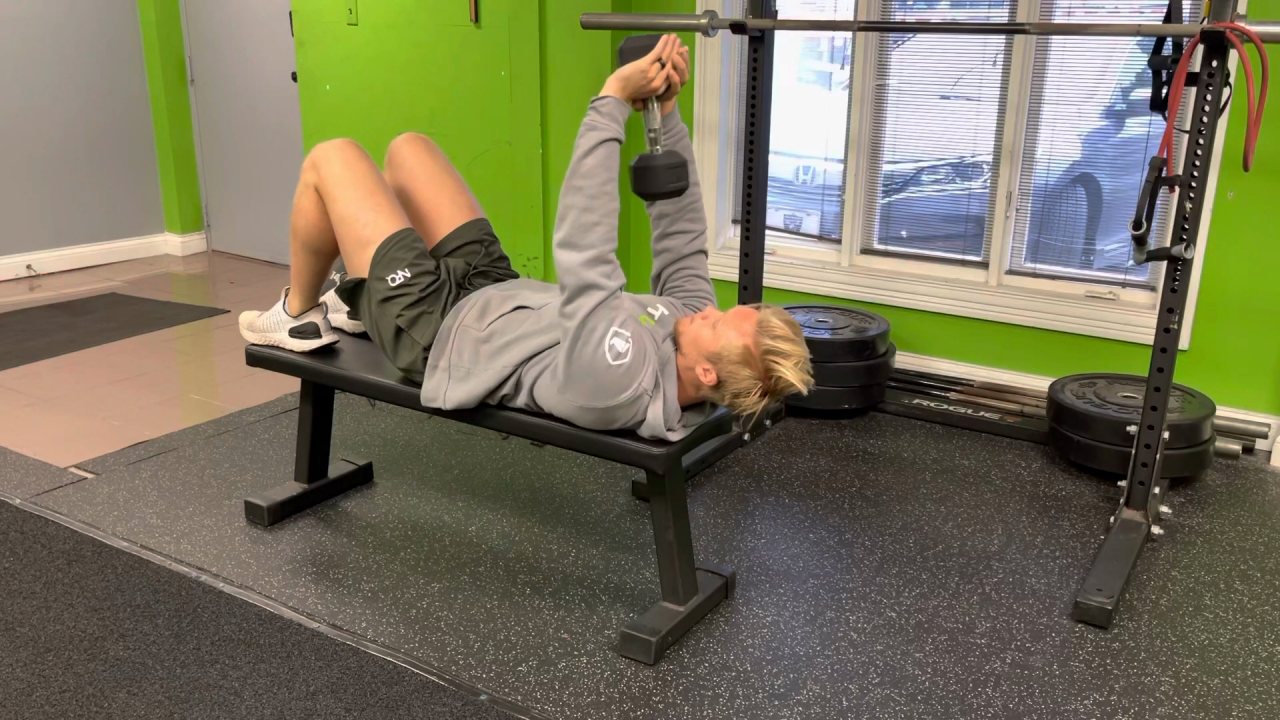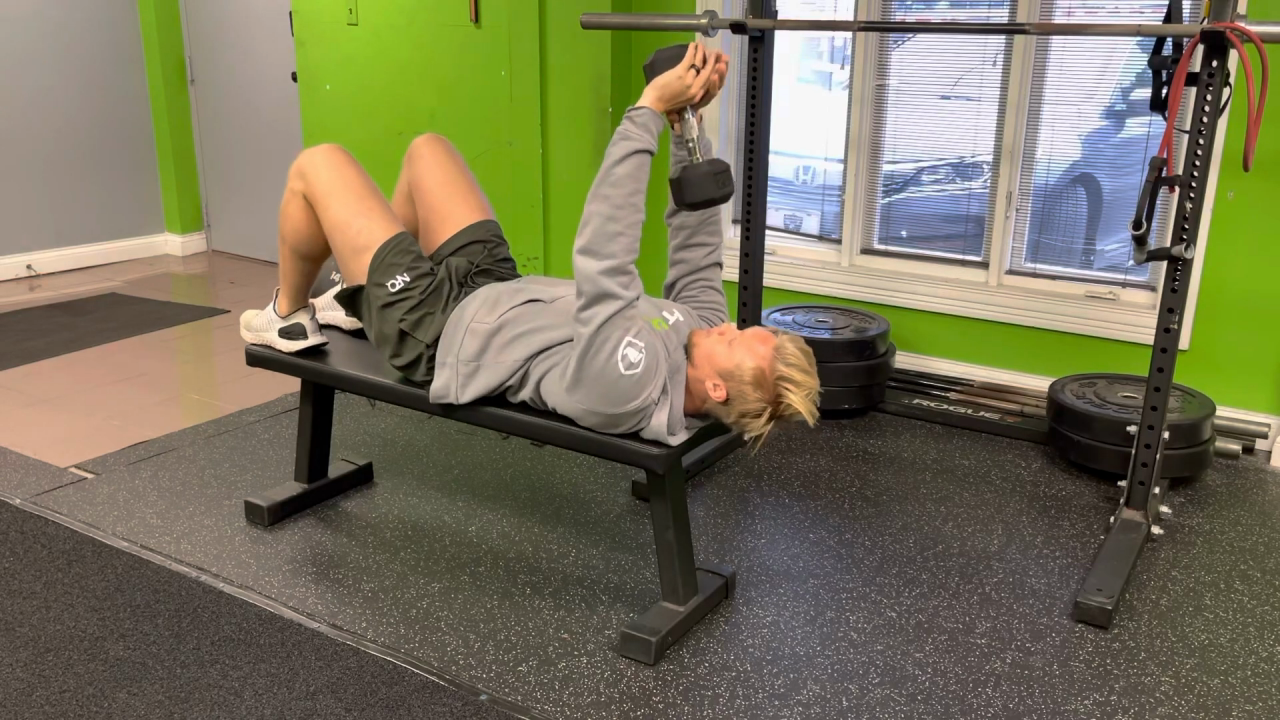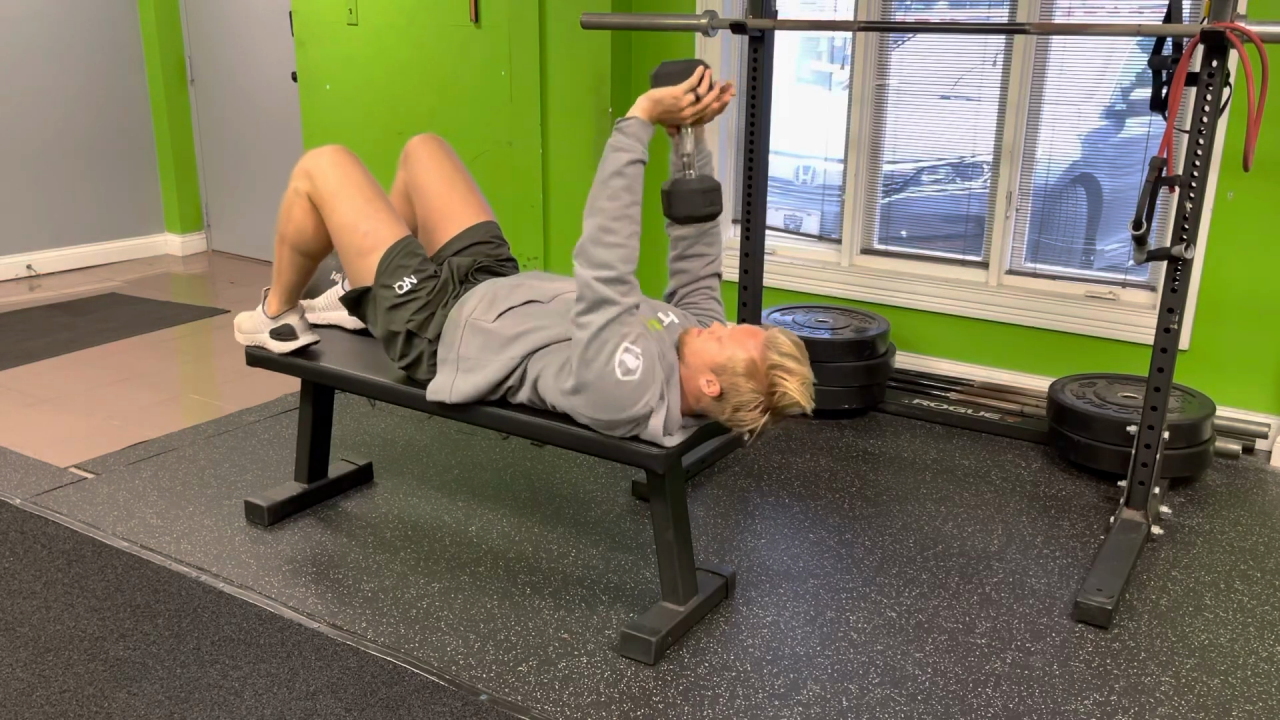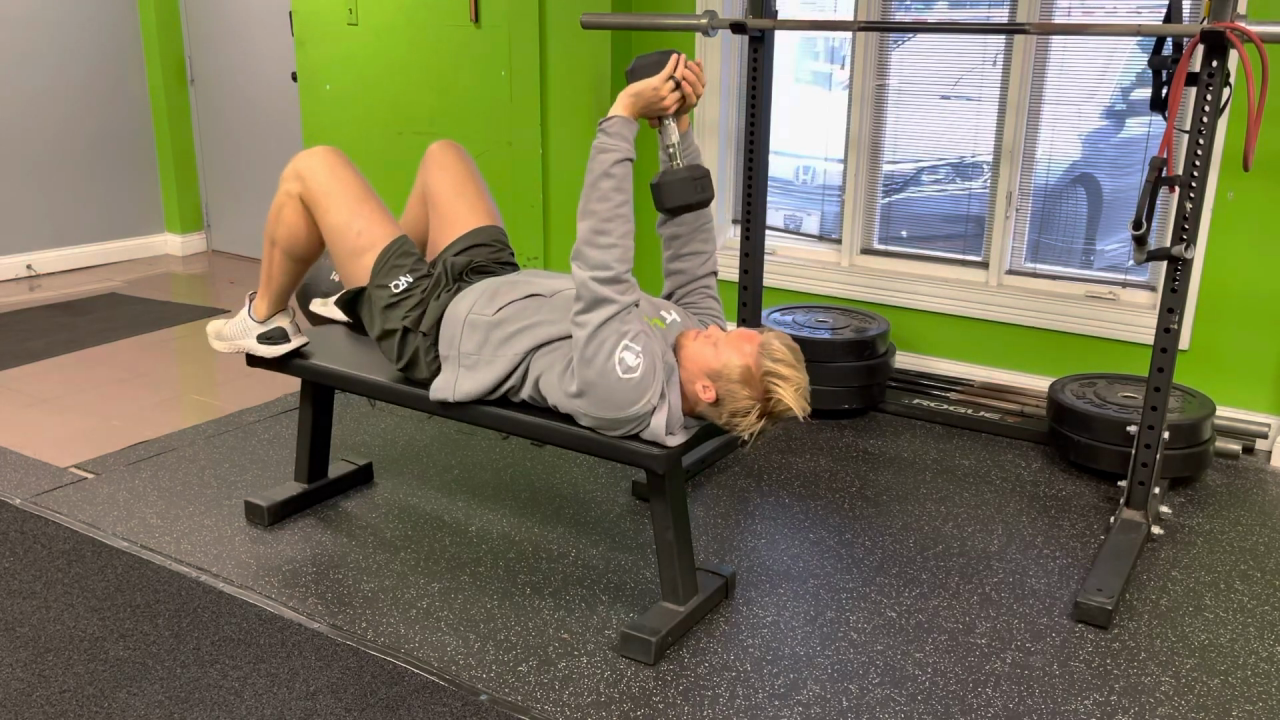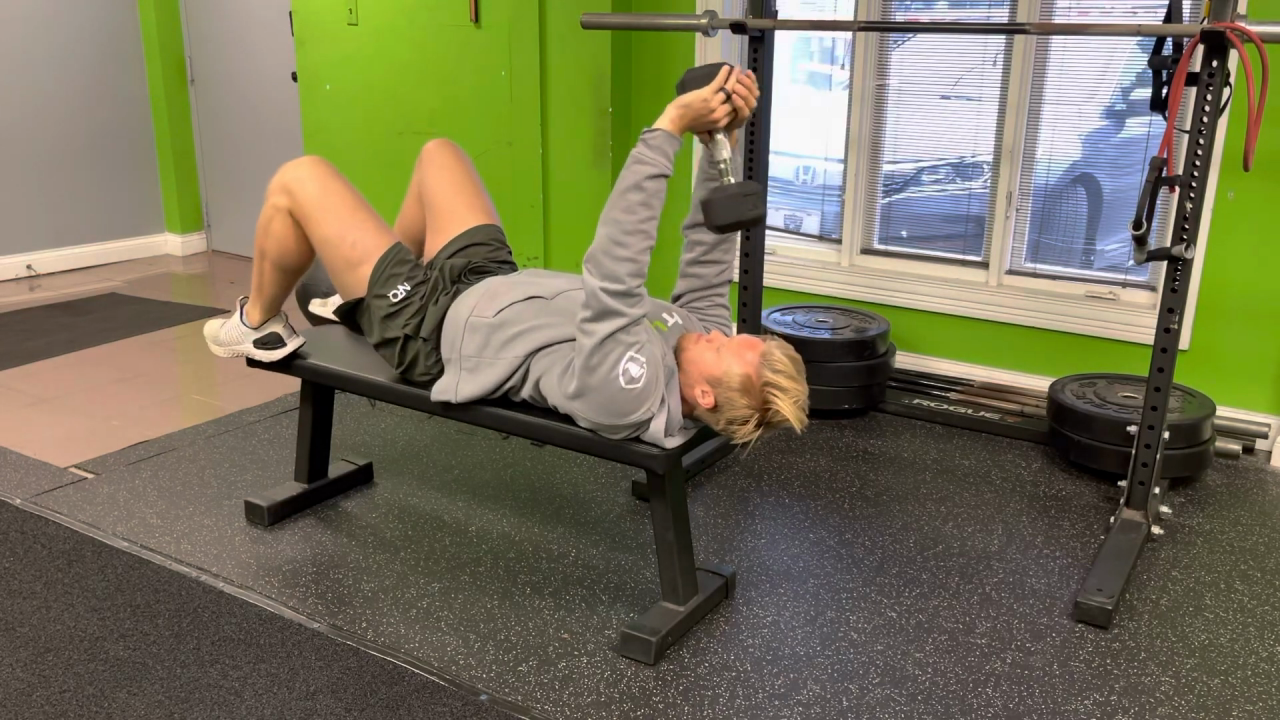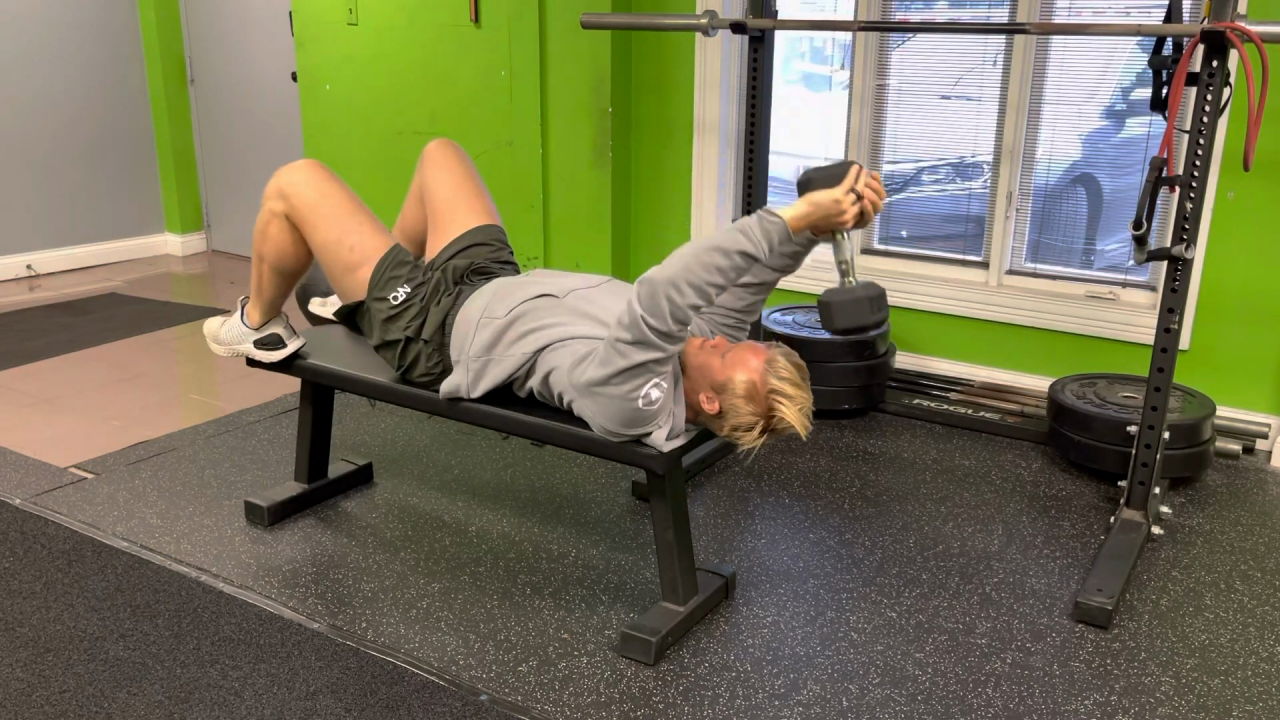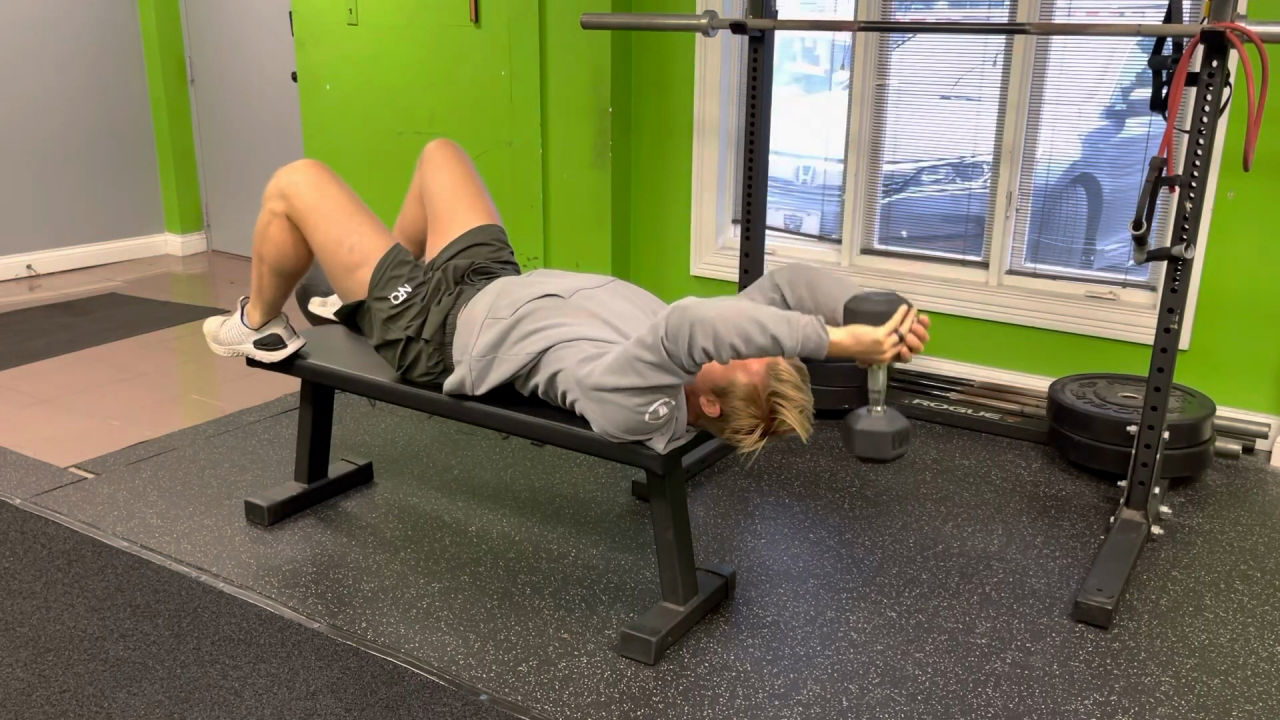
dt=0.7s
person 1, frame 1
left shoulder: (618, 382)
right shoulder: (695, 333)
left elbow: (583, 252)
right elbow: (681, 236)
left wrist: (614, 97)
right wrist: (664, 110)
left hip: (435, 332)
right hip: (489, 292)
left knee: (331, 159)
right knee: (408, 147)
left ankle: (299, 317)
right ankle: (355, 304)
person 1, frame 2
left shoulder: (631, 389)
right shoulder: (703, 334)
left elbow: (602, 260)
right elbow: (698, 243)
left wrist: (651, 109)
right wrist: (688, 119)
left hip: (434, 329)
right hip: (493, 290)
left knee: (317, 165)
right knee: (427, 149)
left ankle: (289, 317)
right ankle: (358, 302)
person 1, frame 3
left shoulder: (627, 394)
right shoulder: (703, 340)
left elbow: (603, 271)
right elbow: (698, 255)
left wrist: (641, 118)
right wrist: (693, 135)
left hip: (434, 325)
right hip: (492, 285)
left knee: (321, 165)
right knee: (421, 148)
left ankle: (277, 315)
right ankle: (359, 300)
person 1, frame 4
left shoulder: (627, 391)
right shoulder: (702, 342)
left elbow: (601, 270)
right elbow: (692, 252)
left wrist: (624, 116)
right wrist: (678, 126)
left hip: (430, 325)
right hip: (490, 286)
left knee: (312, 167)
right knee: (442, 155)
left ankle: (265, 321)
right ankle: (363, 300)
person 1, frame 5
left shoulder: (628, 393)
right shoulder: (707, 344)
left elbow: (614, 278)
right elbow: (709, 258)
left wrist: (671, 125)
right wrist: (716, 139)
left hip: (429, 327)
right hip: (491, 285)
left knee: (297, 180)
right knee: (438, 150)
left ankle: (258, 325)
right ankle: (364, 295)
person 1, frame 6
left shoulder: (639, 402)
right shoulder: (714, 351)
left elbow: (662, 300)
right elbow: (747, 280)
left wrist: (803, 214)
right wrist: (812, 223)
left hip: (432, 329)
right hip: (494, 285)
left knee: (293, 184)
right knee: (439, 152)
left ankle: (258, 327)
right ankle: (365, 300)
person 1, frame 7
left shoulder: (641, 410)
right shoulder: (702, 365)
left elbow: (685, 327)
right elbow: (790, 284)
left wrist: (850, 336)
left hip: (436, 330)
right hip: (494, 286)
left knee: (294, 183)
right knee: (439, 150)
left ankle: (259, 327)
right ankle: (363, 297)
